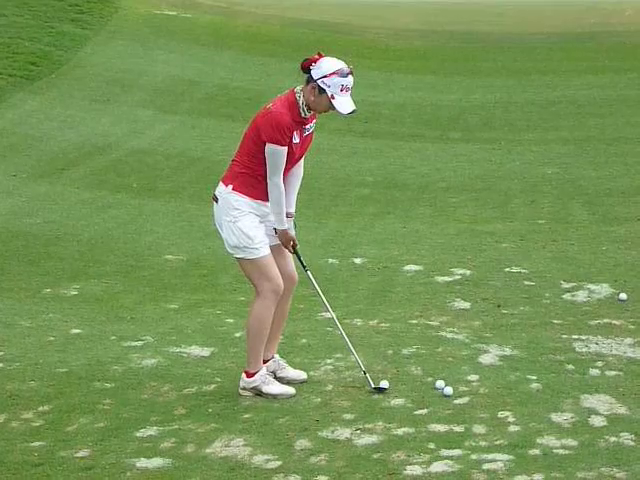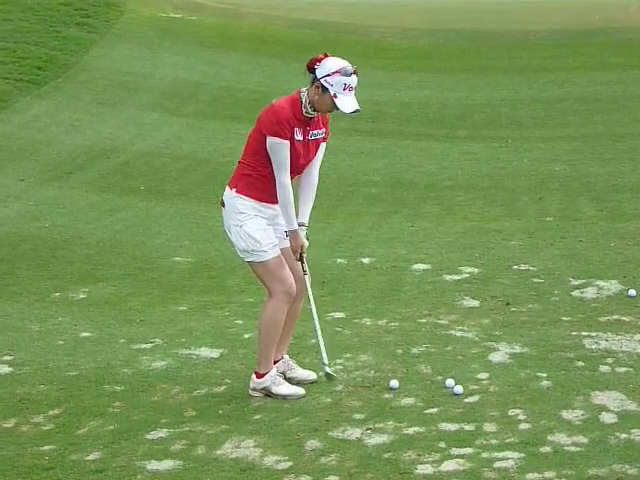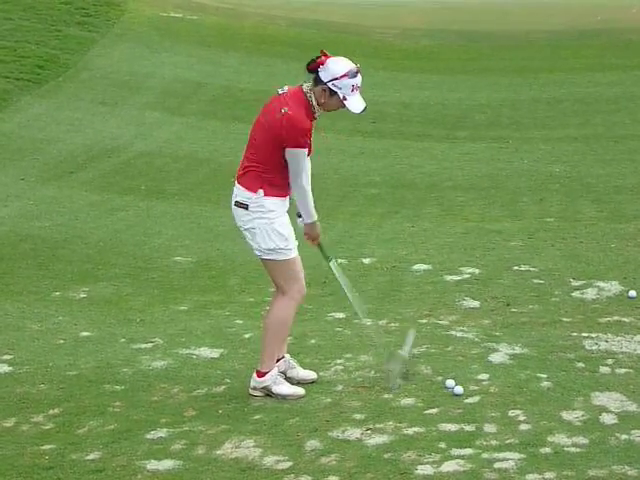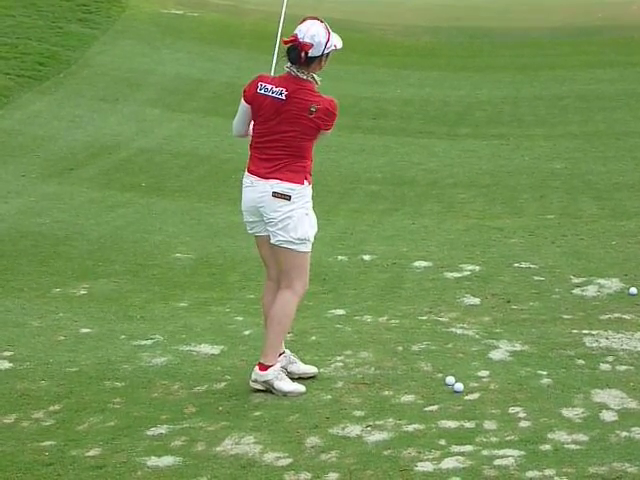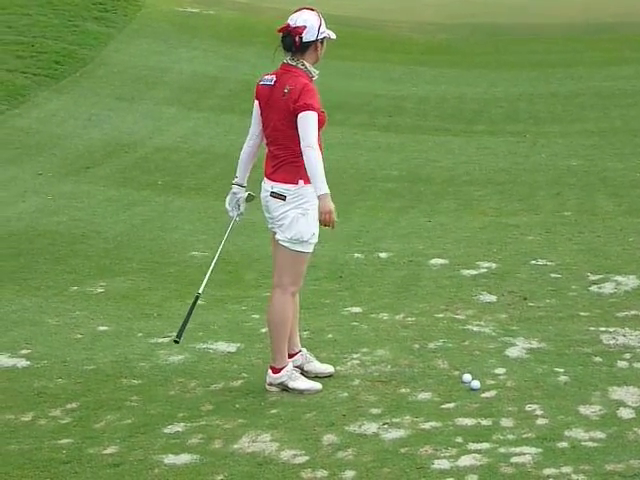
dt=1s
person 1, frame 1
left shoulder: (308, 112)
right shoulder: (279, 117)
left elbow: (296, 165)
right elbow: (273, 178)
left wrist: (288, 215)
right wrist: (283, 226)
left hip: (263, 204)
right hip: (238, 204)
left knee: (288, 280)
right knee: (270, 287)
left ankle: (269, 359)
right ankle: (252, 376)
person 1, frame 2
left shoulder: (321, 122)
right shoulder: (279, 114)
left elbow: (310, 174)
right elbow: (281, 176)
left wrist: (302, 225)
right wrist: (292, 230)
left hip: (274, 208)
right hip: (246, 207)
left knee: (300, 284)
right knee: (282, 288)
left ankle: (279, 360)
right ankle: (262, 377)
person 1, frame 3
left shoulder: (292, 95)
right shoulder: (296, 122)
left elbow: (300, 167)
right elbow: (298, 179)
left wrist: (307, 215)
right wrist: (310, 221)
left hip: (255, 199)
right hip: (261, 206)
left knee: (288, 283)
right knee: (293, 290)
left ankle: (278, 359)
right ankle: (263, 376)
person 1, frame 4
left shoulder: (258, 86)
right shoulder: (325, 107)
left elbow: (238, 129)
left hip: (253, 188)
right hip: (287, 196)
left knee: (274, 279)
right knee: (294, 285)
left ankle: (278, 353)
right ankle: (266, 368)
person 1, frame 5
left shoulder: (268, 82)
right shoulder: (304, 88)
left elbow: (253, 137)
right elbow: (309, 146)
left wrist: (239, 184)
right wrist: (324, 196)
left hip: (274, 188)
right hip: (296, 193)
left knee: (289, 280)
right knee: (286, 286)
left ankle: (294, 354)
right ankle: (278, 371)
